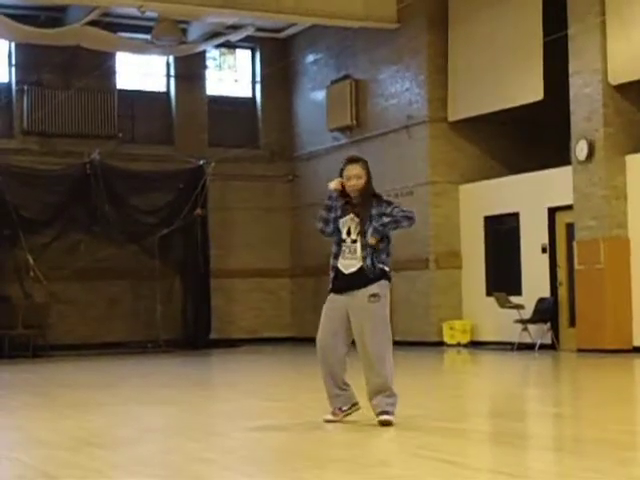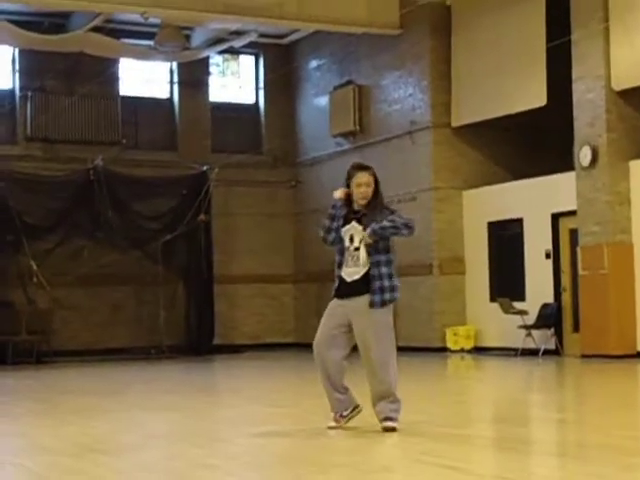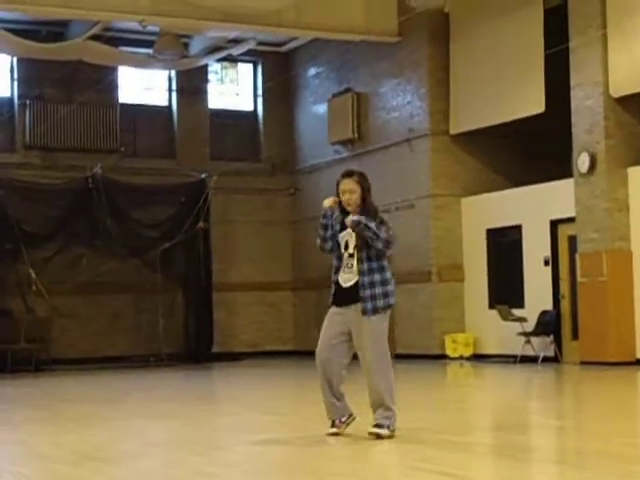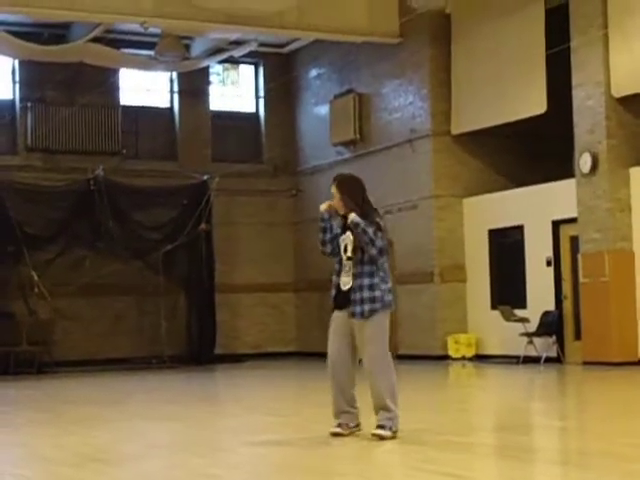
dt=0.2s
person 1, frame 1
left shoulder: (377, 205)
right shoulder: (339, 208)
left elbow: (408, 217)
right elbow: (325, 228)
left wrist: (378, 230)
right wrist: (331, 194)
left hip: (370, 285)
right hip: (340, 287)
left knee: (374, 348)
right knee: (327, 344)
left ankle: (385, 404)
right ankle: (342, 400)
person 1, frame 2
left shoulder: (380, 213)
right shoulder: (343, 215)
left elbow: (408, 226)
right elbow: (328, 237)
left wrist: (375, 230)
right wrist: (336, 204)
left hip: (372, 295)
right hip: (342, 294)
left knee: (378, 354)
right knee: (323, 347)
left ankle: (388, 411)
right ankle: (344, 405)
person 1, frame 3
left shoulder: (372, 219)
right shoulder: (339, 221)
left elbow: (385, 242)
right elbow: (325, 246)
left wrist: (357, 221)
right wrist: (327, 213)
left hip: (369, 300)
right hip: (340, 301)
left knee: (375, 361)
right knee: (325, 356)
left ankle: (385, 419)
right ankle: (339, 413)
person 1, frame 4
left shoulder: (370, 221)
right shoulder: (342, 224)
left elbow: (377, 250)
right elbow: (328, 249)
left wrist: (357, 222)
right wrist: (324, 217)
left hip: (369, 302)
right hip: (343, 302)
left knee: (376, 361)
right knee: (338, 361)
left ankle: (388, 419)
right ankle: (347, 418)
